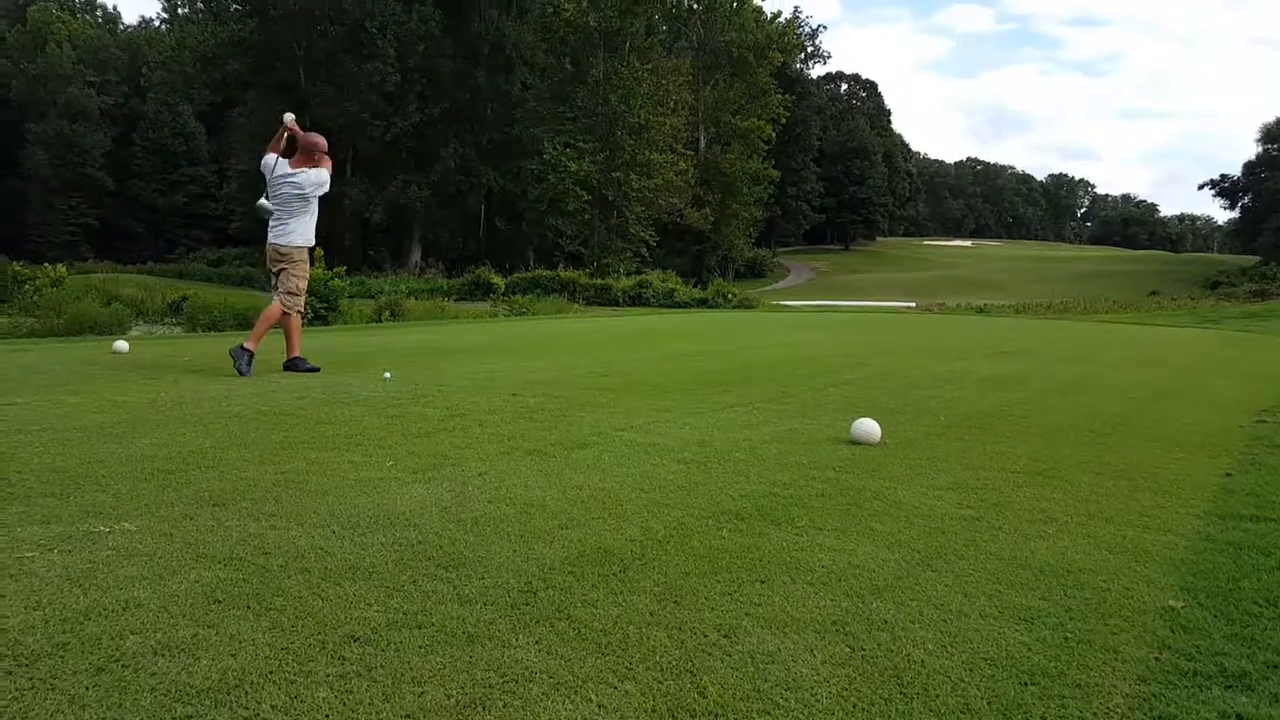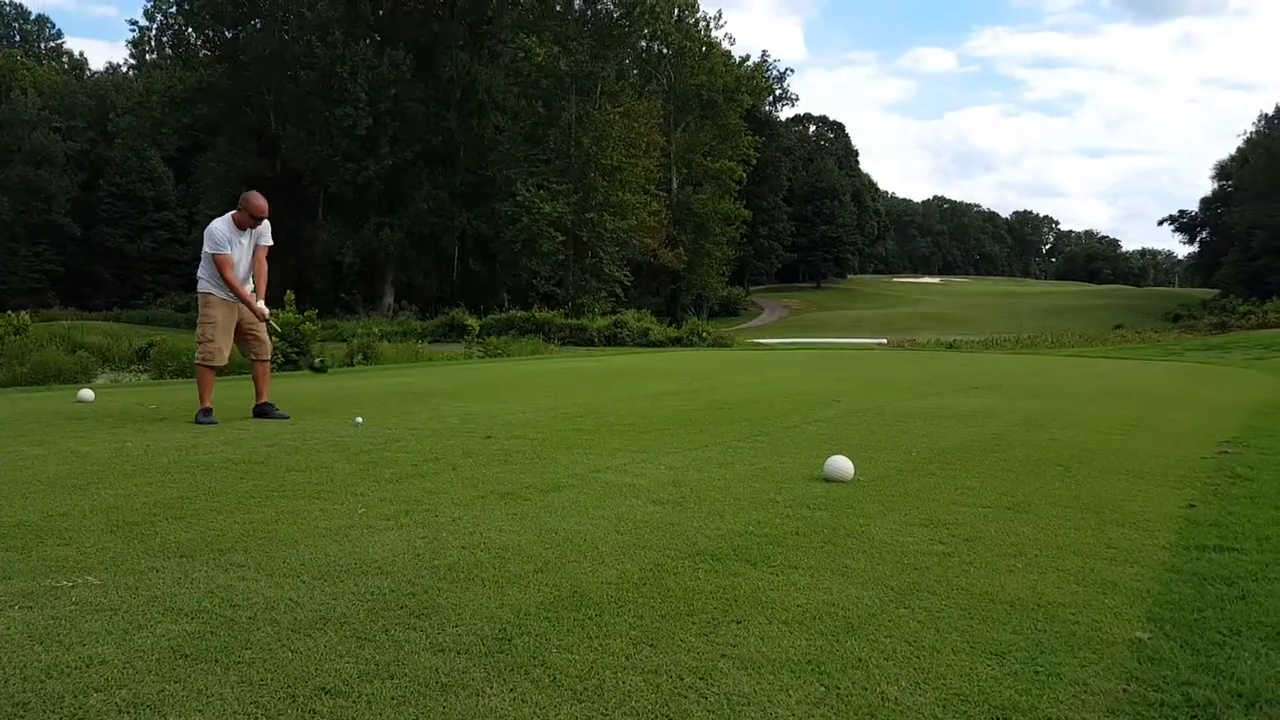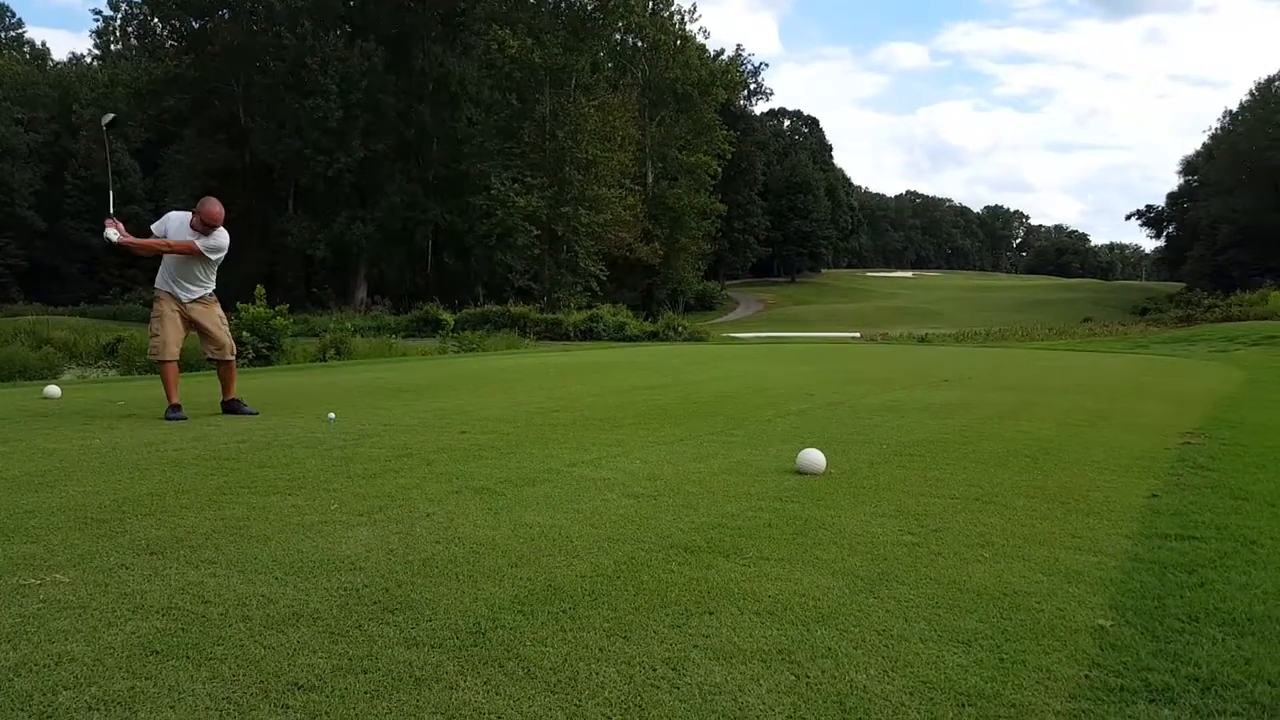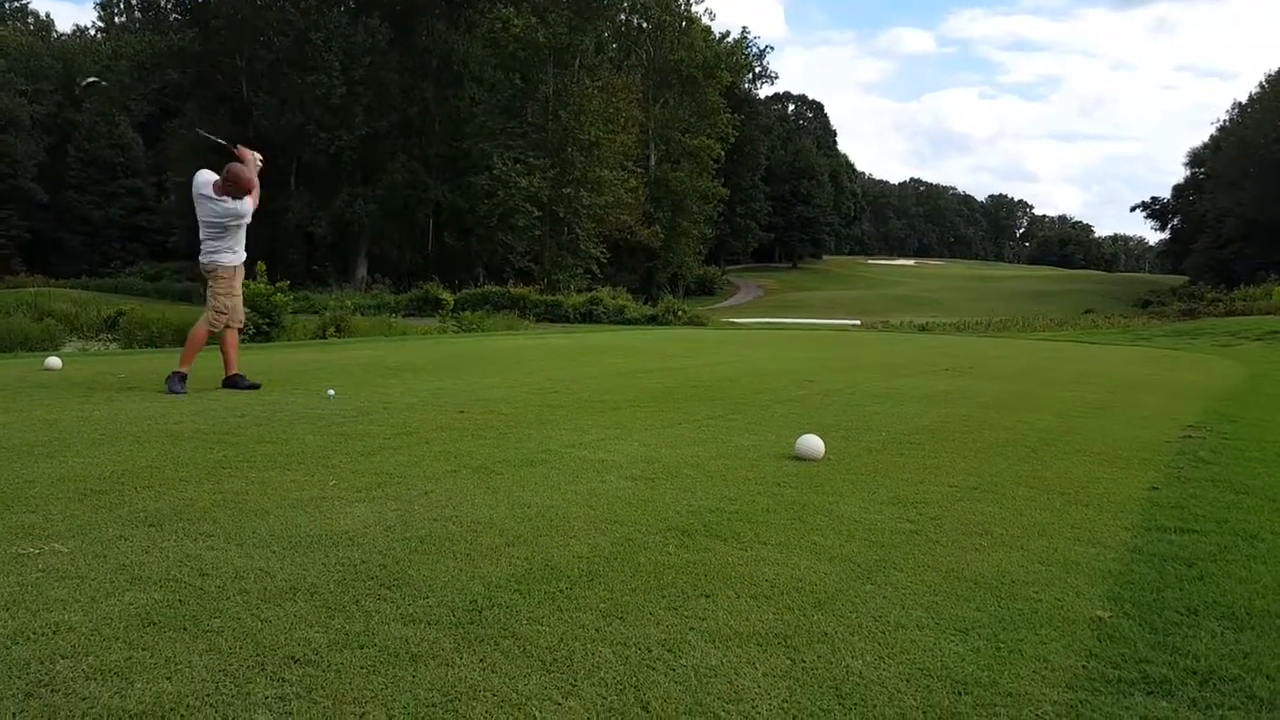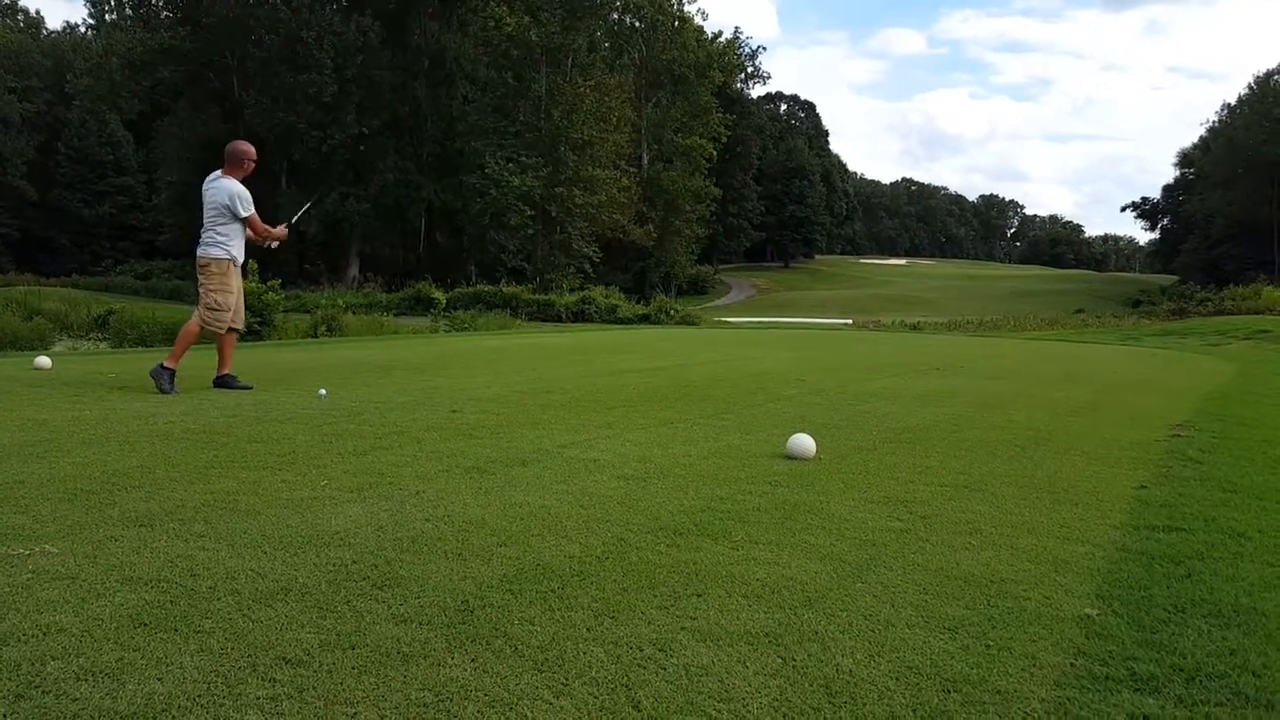
dt=1s
person 1, frame 1
left shoulder: (273, 167)
right shoulder: (317, 179)
left elbow: (270, 153)
right elbow: (328, 163)
left wrist: (283, 132)
right wrist: (298, 132)
left hip: (277, 244)
right hip: (294, 249)
left knee: (294, 303)
right knee: (285, 301)
left ankle: (293, 358)
right ankle: (246, 348)
person 1, frame 2
left shoulder: (263, 226)
right shoulder: (217, 230)
left elbow: (260, 262)
right elbow: (227, 275)
left wrist: (260, 300)
right wrist: (253, 306)
left hip: (247, 296)
right hip: (216, 295)
left knee: (261, 347)
right knee: (211, 351)
left ankle: (262, 403)
right ankle: (205, 408)
person 1, frame 3
left shoulder: (220, 238)
right shoulder: (173, 219)
left elbow: (169, 247)
right elbow: (148, 248)
left wrist: (129, 241)
right wrist: (125, 236)
left hip: (202, 298)
right hip: (168, 294)
left knee: (224, 346)
right knee: (165, 348)
left ankle: (230, 400)
right ankle: (174, 404)
person 1, frame 4
left shoulder: (203, 178)
right shoulder: (239, 210)
right elbow: (254, 197)
left wrist: (247, 164)
right wrist: (250, 163)
left hip: (225, 262)
right hip: (226, 266)
left knee: (231, 320)
right knee: (214, 320)
left ankle: (232, 374)
right ankle: (179, 373)
person 1, frame 5
left shoulder: (213, 179)
right shoulder: (237, 191)
right elbow: (258, 229)
left wrist: (259, 237)
right wrist: (276, 234)
left hip: (223, 260)
right hip: (219, 261)
left knee: (232, 319)
right knee: (206, 316)
left ankle: (224, 374)
right ankle: (167, 367)
